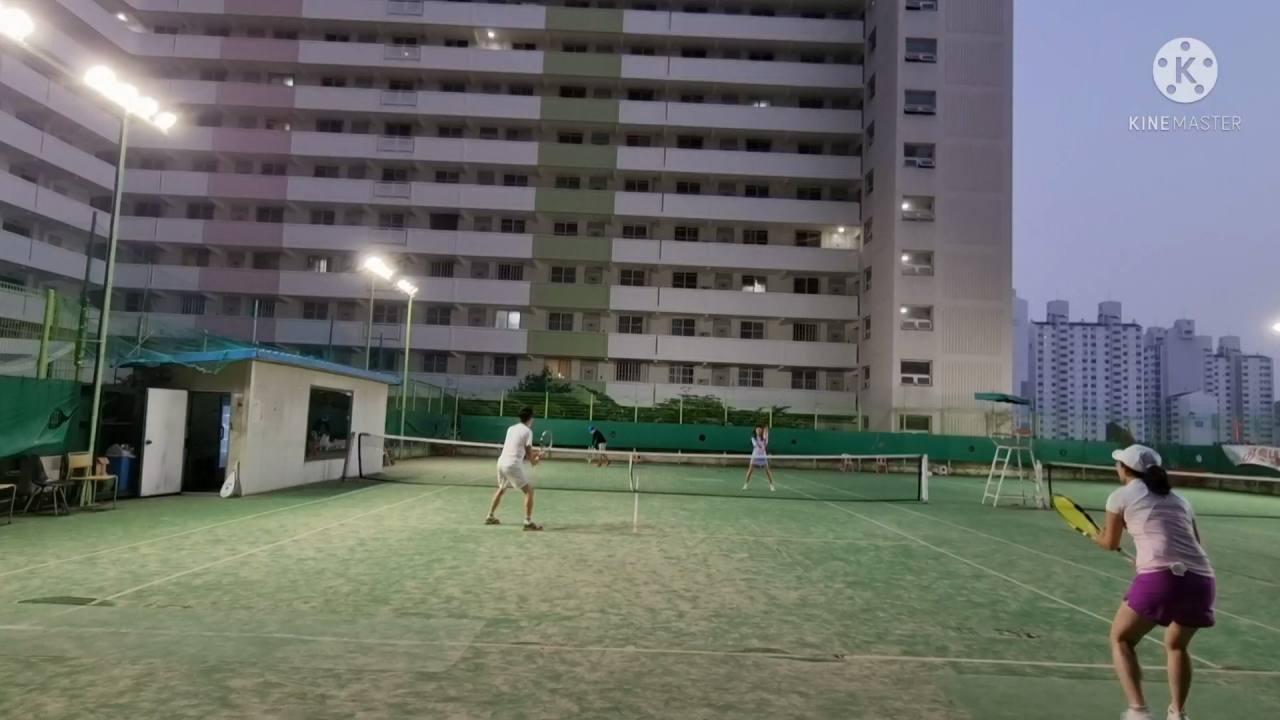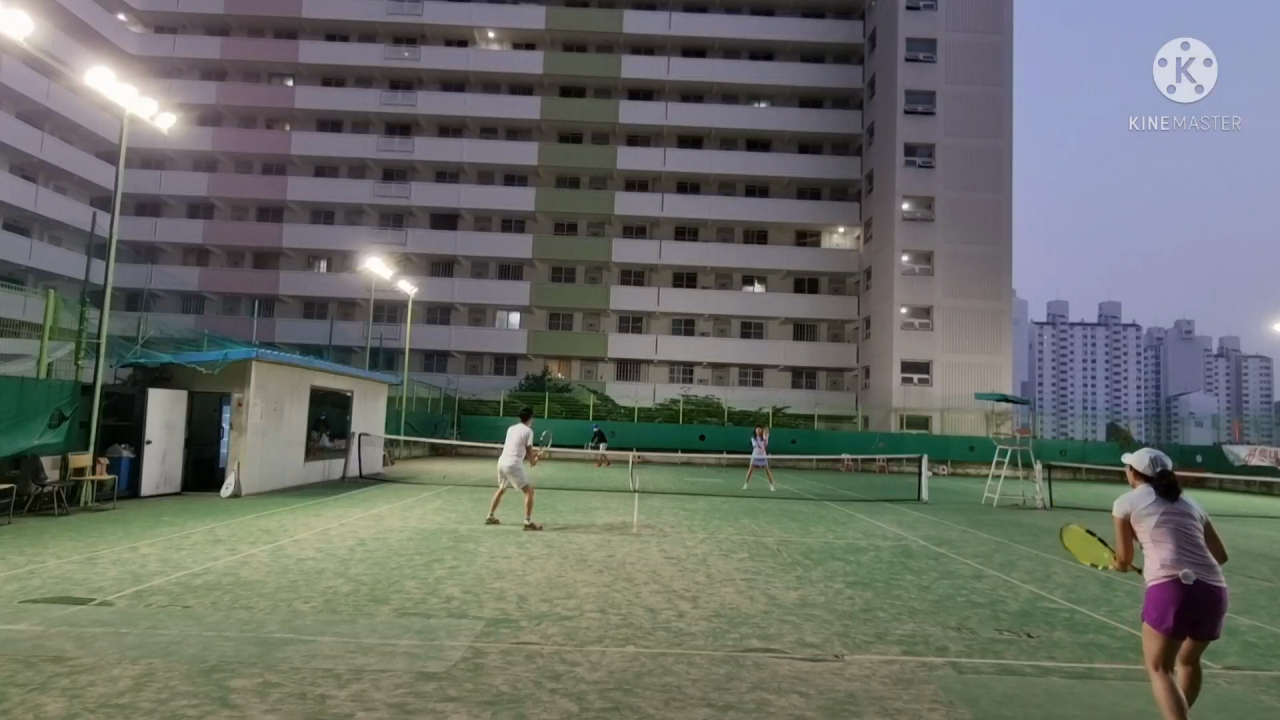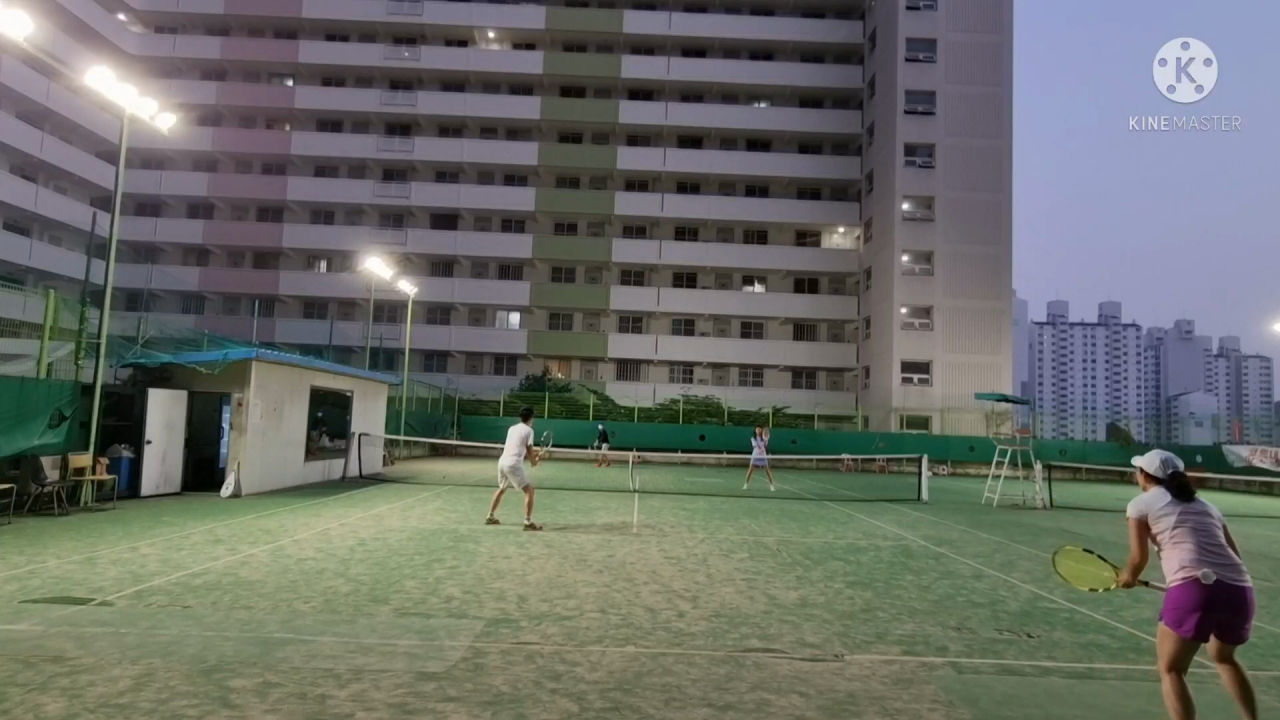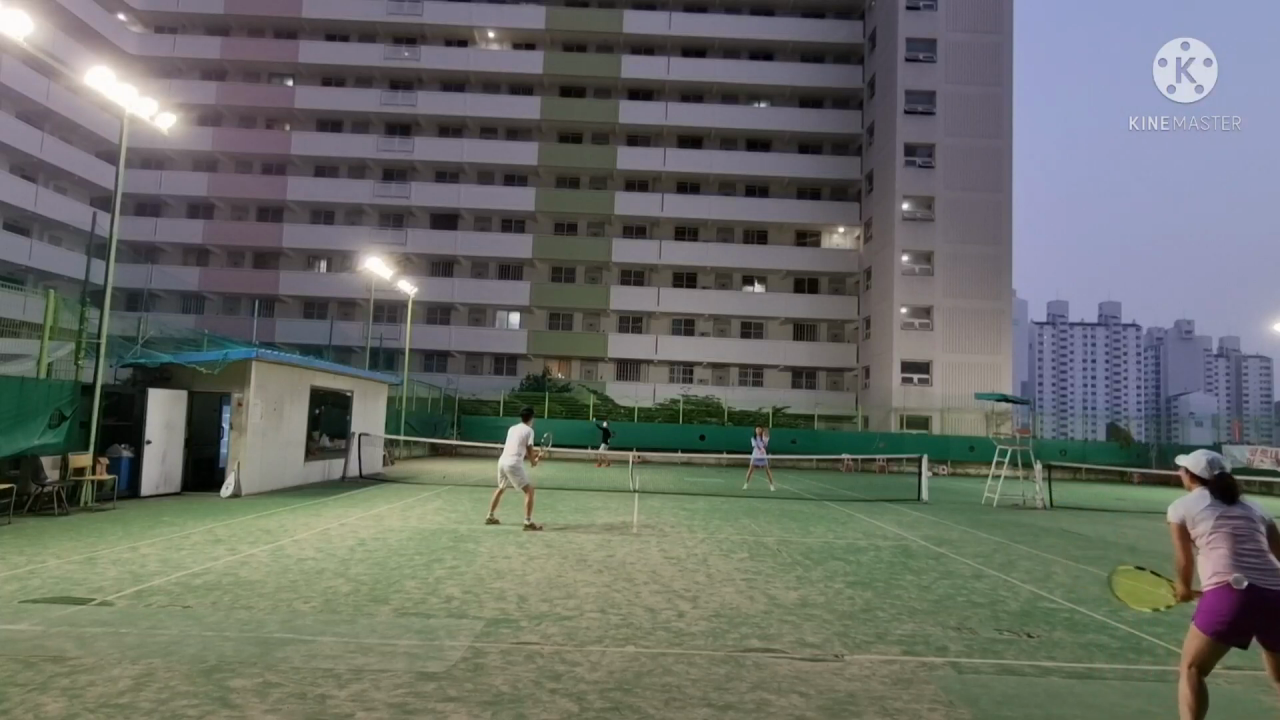
dt=0.3s
person 1, frame 1
left shoulder: (1121, 496)
right shoulder: (1178, 500)
left elbow: (1111, 543)
left wrist: (1097, 536)
left hip: (1161, 578)
right hip: (1202, 580)
left knee: (1120, 640)
right knee: (1175, 645)
person 1, frame 2
left shoulder: (1126, 502)
right shoulder: (1191, 505)
left elbow: (1125, 558)
right elbow: (1221, 554)
left wrist: (1118, 565)
left hip: (1171, 590)
right hip: (1214, 592)
left knee: (1159, 669)
right knee: (1188, 659)
person 1, frame 3
left shoulder: (1141, 504)
right shoulder: (1206, 506)
left elbow: (1139, 559)
left wrist: (1127, 577)
left hip: (1193, 592)
right hip: (1240, 592)
left knee: (1170, 671)
right knee: (1223, 658)
person 1, frame 4
left shoulder: (1181, 507)
right shoulder: (1252, 507)
left elbow: (1185, 562)
left wrist: (1183, 588)
left hip: (1228, 595)
left knee: (1191, 671)
